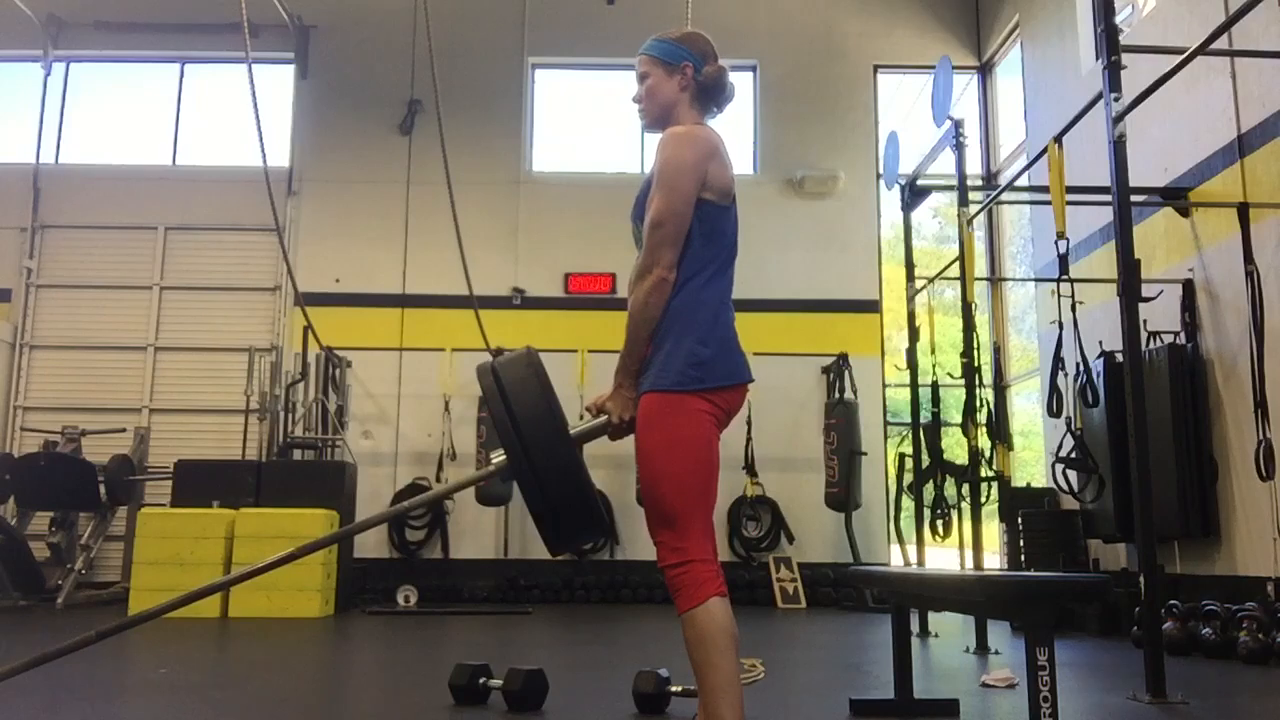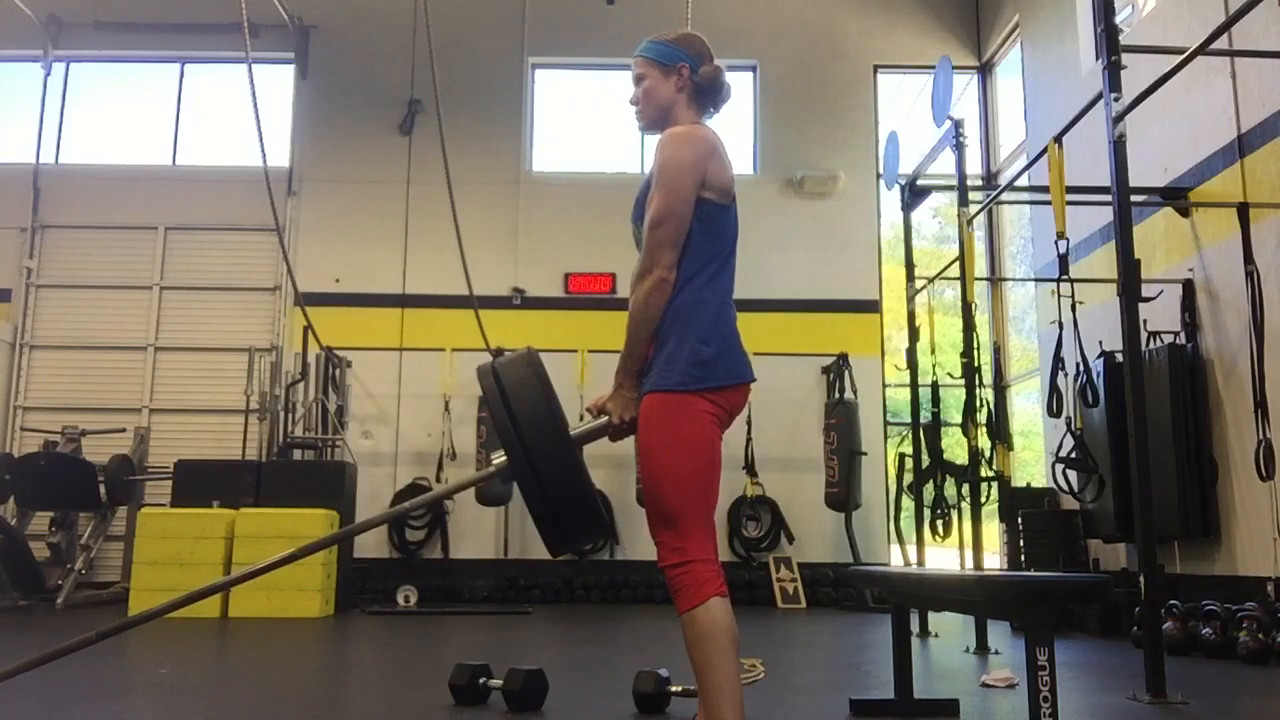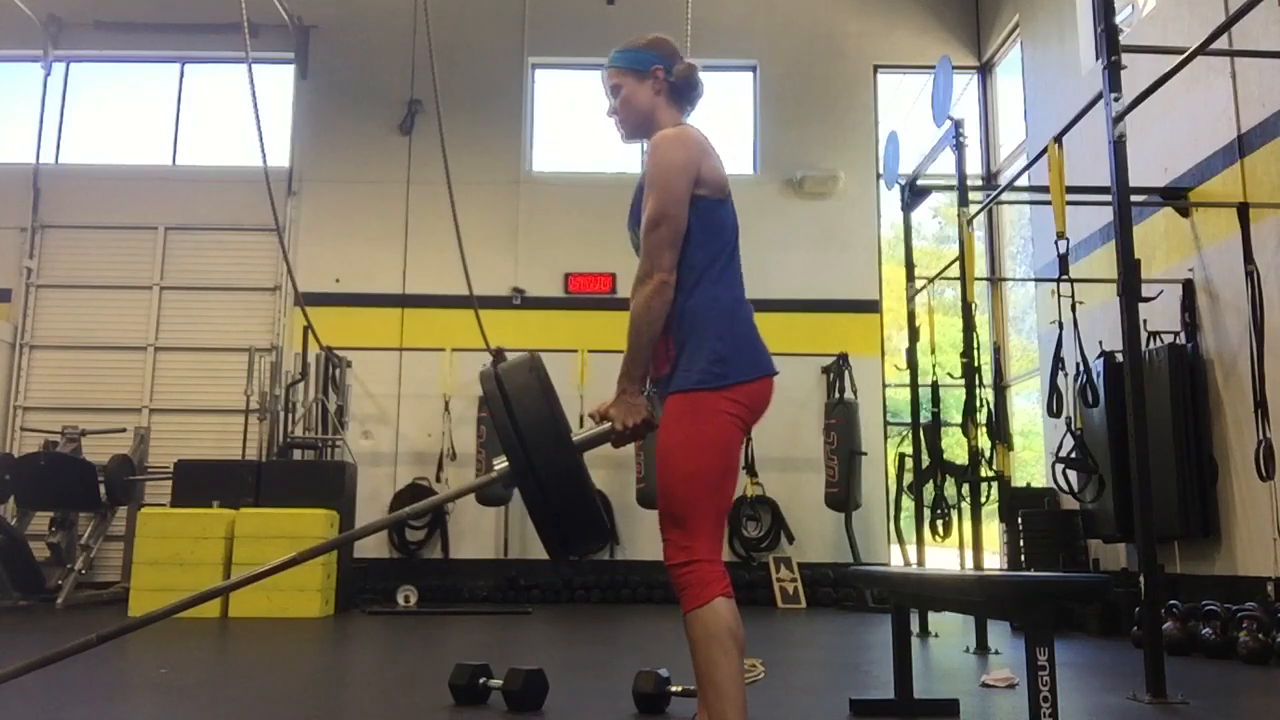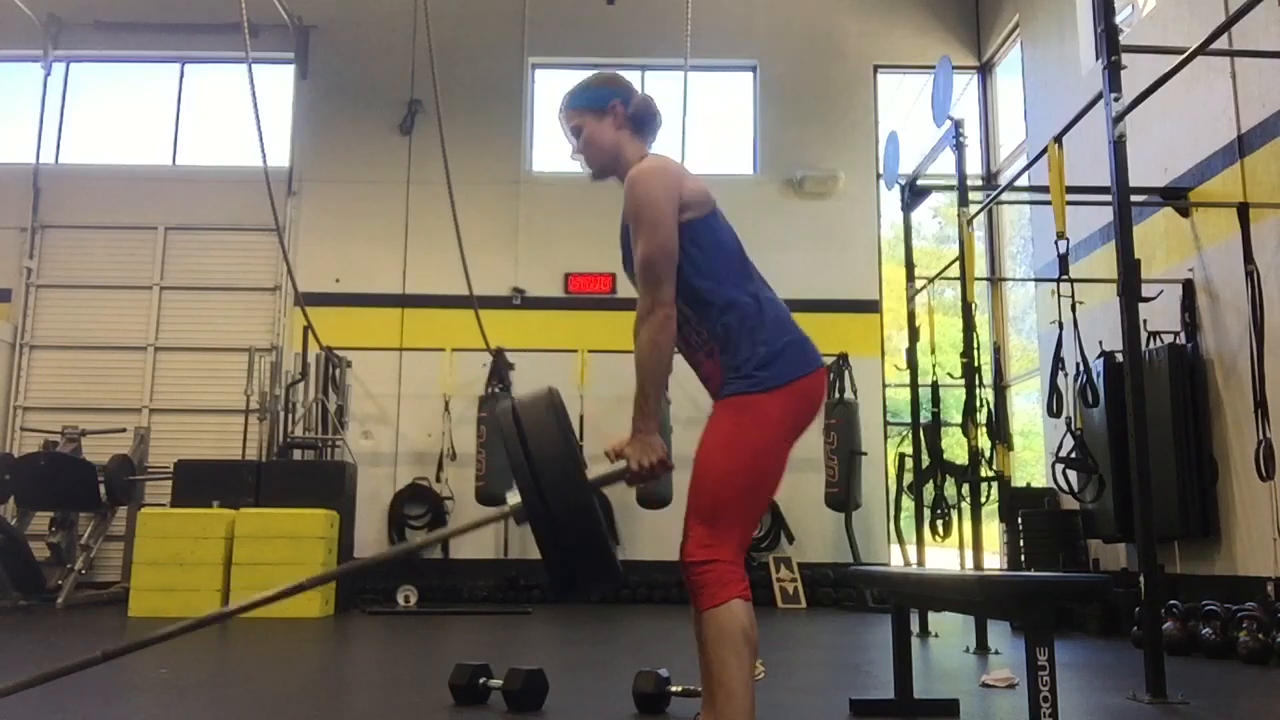
dt=0.3s
person 1, frame 1
left shoulder: (686, 142)
right shoulder: (697, 150)
left elbow: (657, 273)
left wrist: (623, 383)
right wrist: (637, 384)
left hip: (686, 373)
right hip: (696, 371)
left knee: (688, 559)
right knee: (688, 556)
person 1, frame 2
left shoulder: (685, 143)
right shoulder: (695, 152)
left elbow: (657, 274)
left wrist: (623, 386)
right wrist: (636, 387)
left hip: (688, 375)
right hip: (697, 372)
left knee: (688, 560)
right knee: (688, 557)
person 1, frame 3
left shoulder: (674, 144)
right shoulder: (682, 152)
left elbow: (658, 278)
left wrist: (627, 391)
right wrist: (641, 391)
left hip: (710, 374)
right hip: (713, 373)
left knee: (692, 559)
right knee: (694, 557)
person 1, frame 4
left shoulder: (650, 178)
right shoulder: (650, 186)
left elbow: (658, 313)
right elbow: (660, 316)
left wrist: (645, 431)
right wrist: (645, 431)
left hip: (770, 378)
right hip: (764, 379)
left knee: (713, 558)
right knee: (707, 558)
